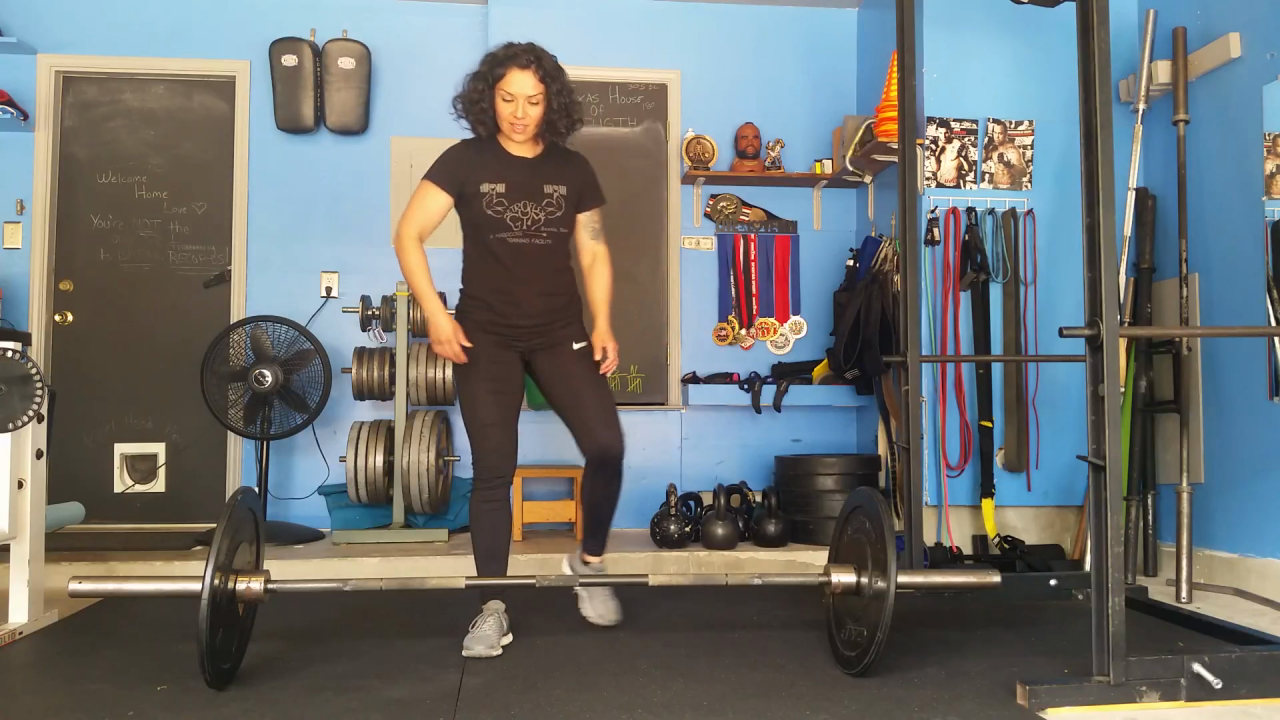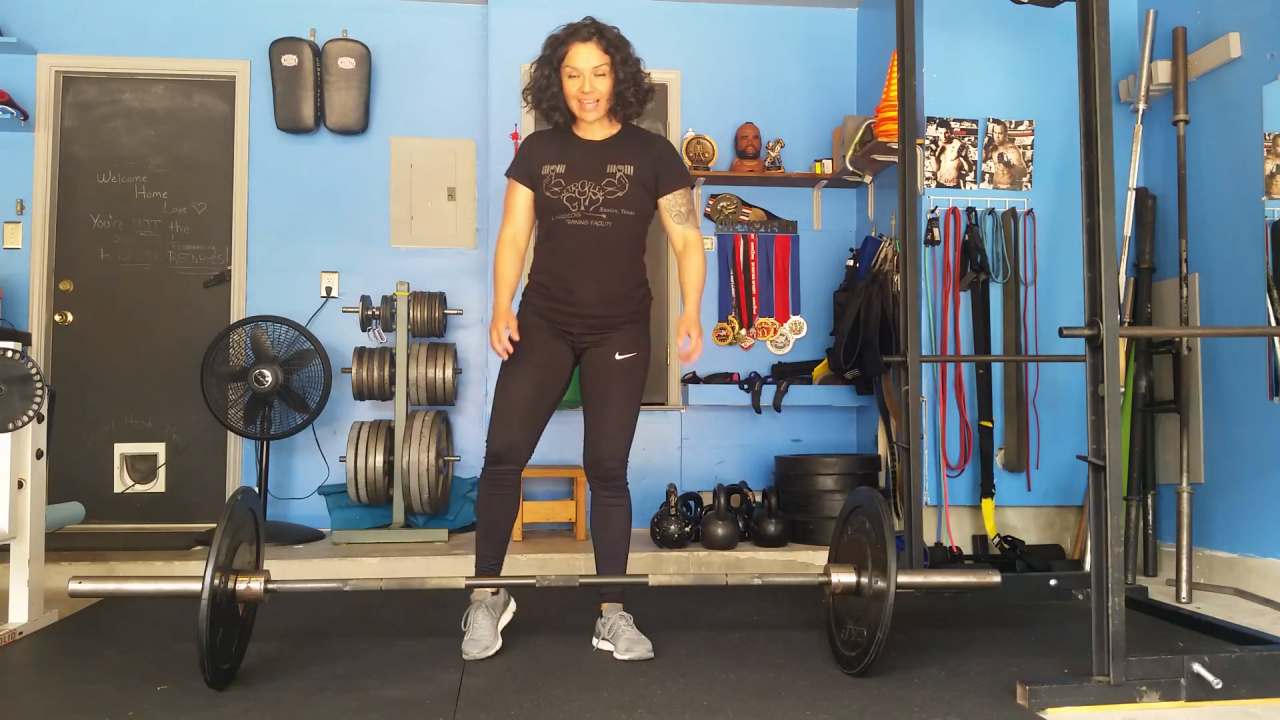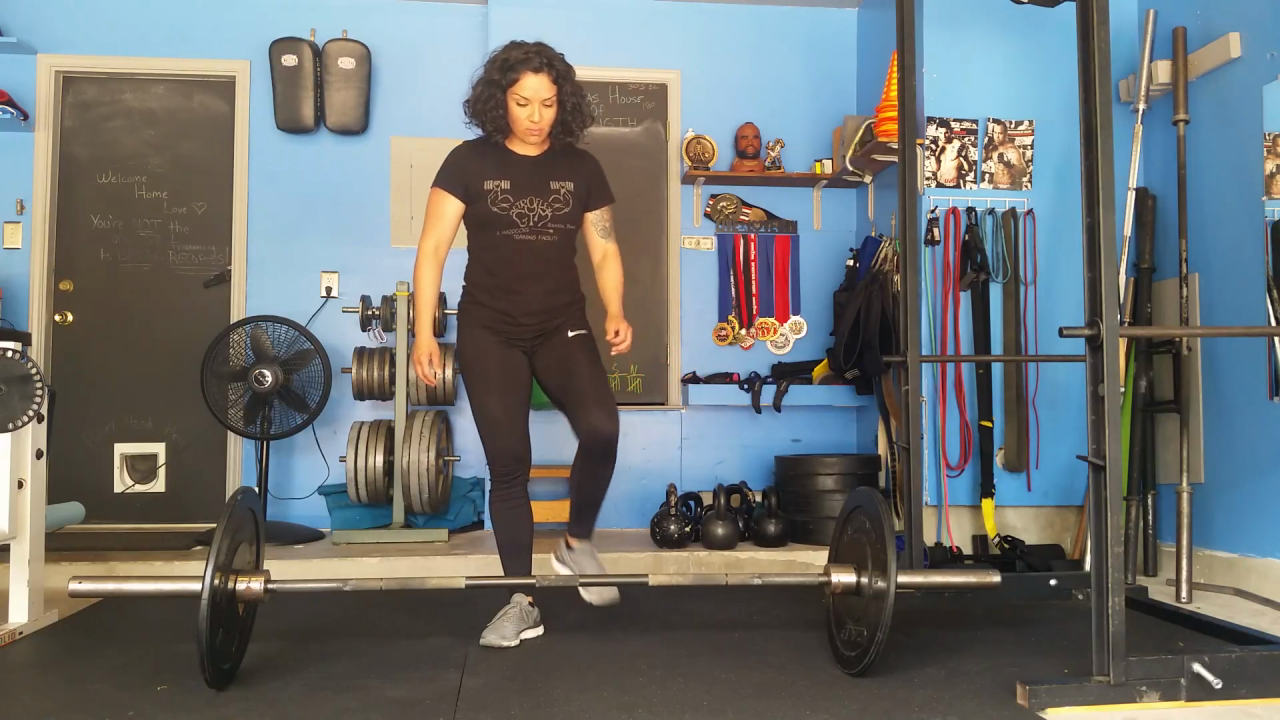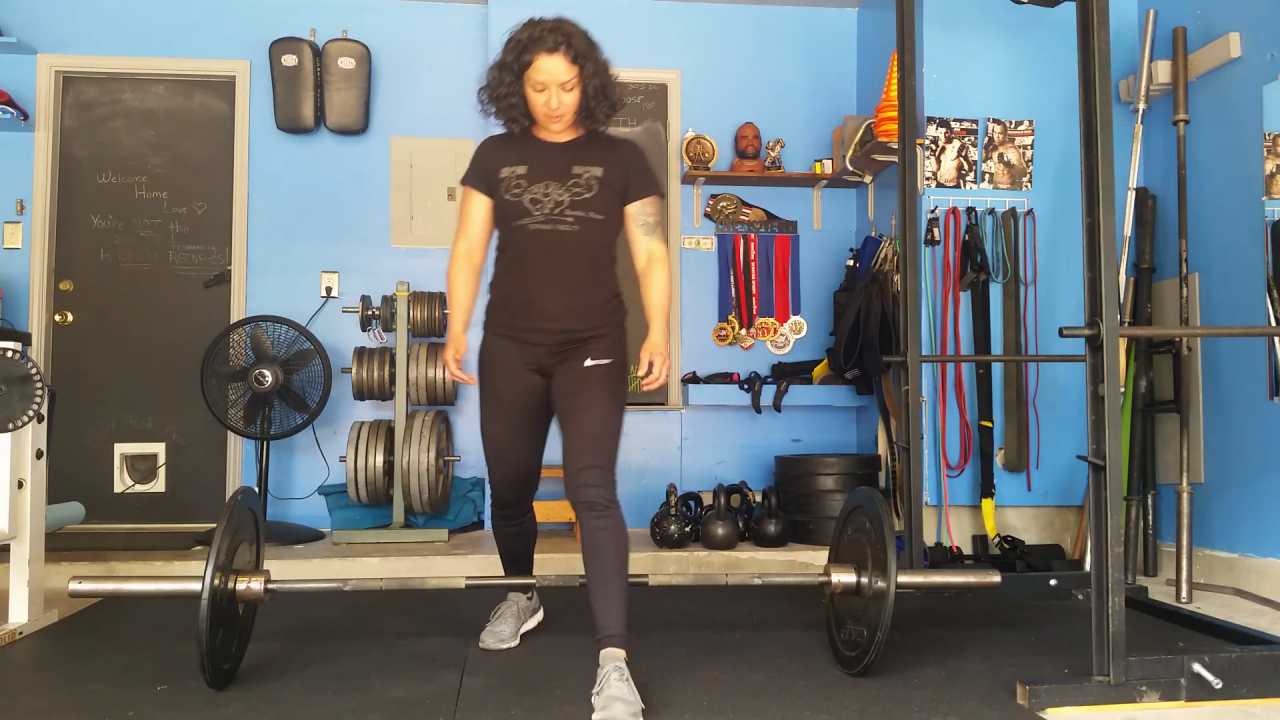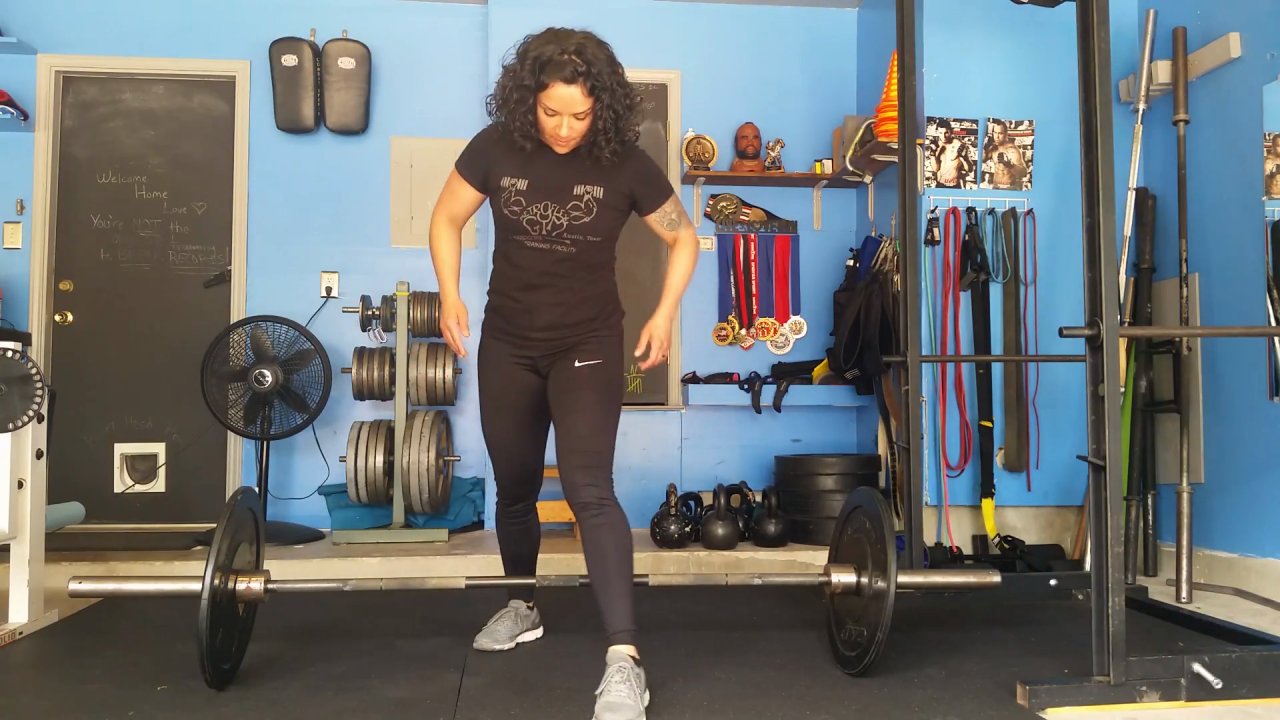
dt=1s
person 1, frame 1
left shoulder: (572, 169)
right shoulder: (463, 161)
left elbow: (593, 253)
right elbow: (410, 237)
left wrist: (601, 324)
right wrist: (436, 315)
left hip: (557, 329)
right hip: (481, 335)
left knee: (606, 444)
right knee: (494, 470)
left ankle: (589, 559)
right ankle: (492, 608)
person 1, frame 2
left shoulder: (652, 153)
right shoulder: (537, 150)
left elbow: (688, 241)
right elbow: (514, 236)
left wrist: (691, 311)
right wrist: (502, 307)
left hip: (619, 331)
right hip: (543, 323)
left knee: (607, 470)
right knee: (503, 454)
left ankle: (611, 613)
right ankle: (488, 594)
person 1, frame 3
left shoulder: (581, 168)
right shoulder: (469, 162)
left elbow: (604, 250)
right elbow: (432, 249)
left wrist: (615, 312)
right wrist: (424, 332)
left hip: (562, 326)
right hip: (489, 331)
left knee: (601, 428)
right knee: (509, 464)
left ankle: (577, 543)
right ankle: (522, 602)
person 1, frame 4
left shoulder: (620, 158)
right shoulder: (495, 156)
left elbow: (651, 254)
right elbow: (468, 251)
left wrist: (657, 332)
right wrist: (457, 331)
left hip: (593, 346)
right hip: (510, 346)
left knee: (591, 490)
right knee: (510, 487)
left ankle: (613, 659)
right ankle: (522, 597)
person 1, frame 5
left shoulder: (626, 164)
right shoulder: (496, 147)
left elbow: (682, 237)
right elbow: (445, 219)
left wrist: (663, 315)
right wrist: (450, 295)
left hip: (588, 345)
right hip: (507, 344)
left knee: (589, 488)
right knee: (514, 487)
left ankle: (624, 659)
right ankle: (523, 606)
